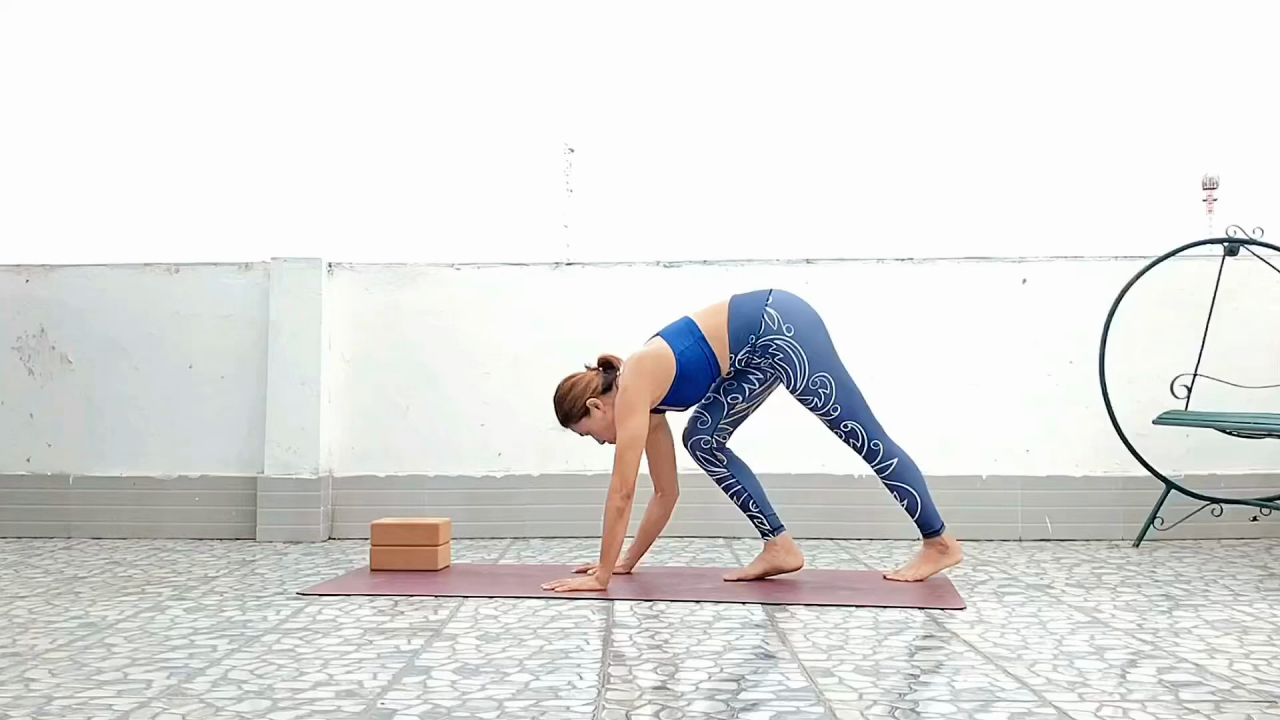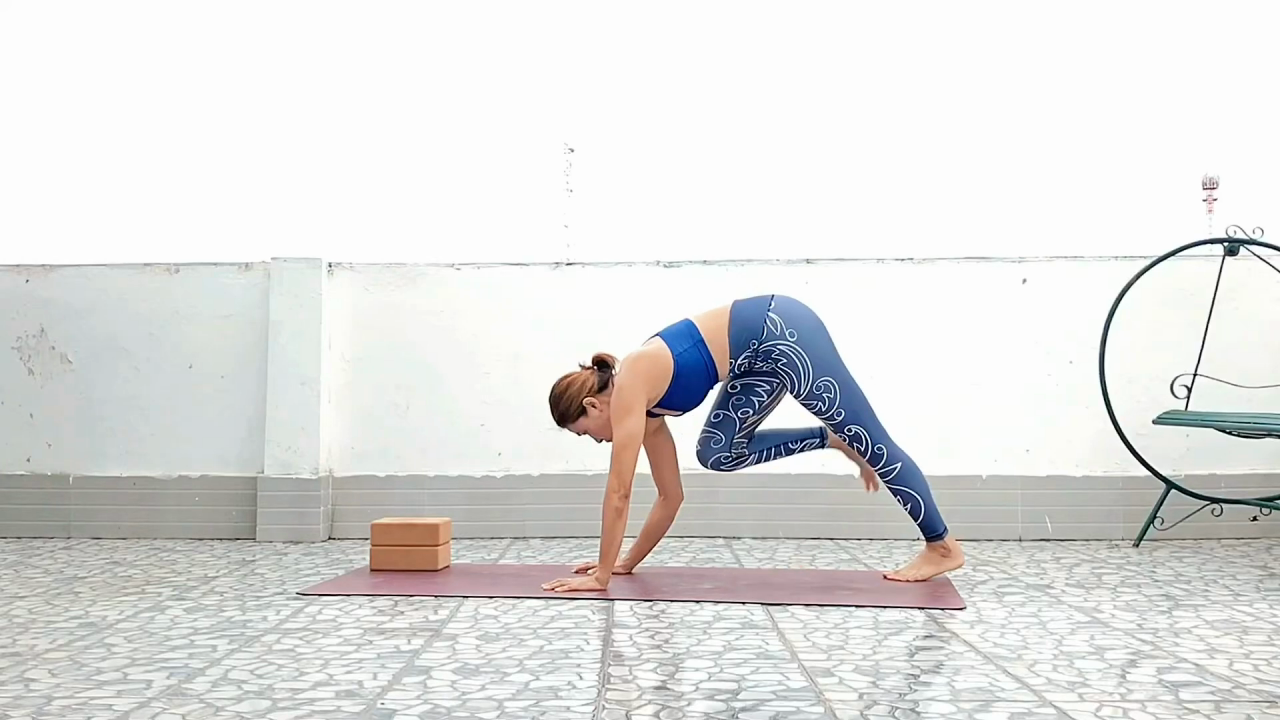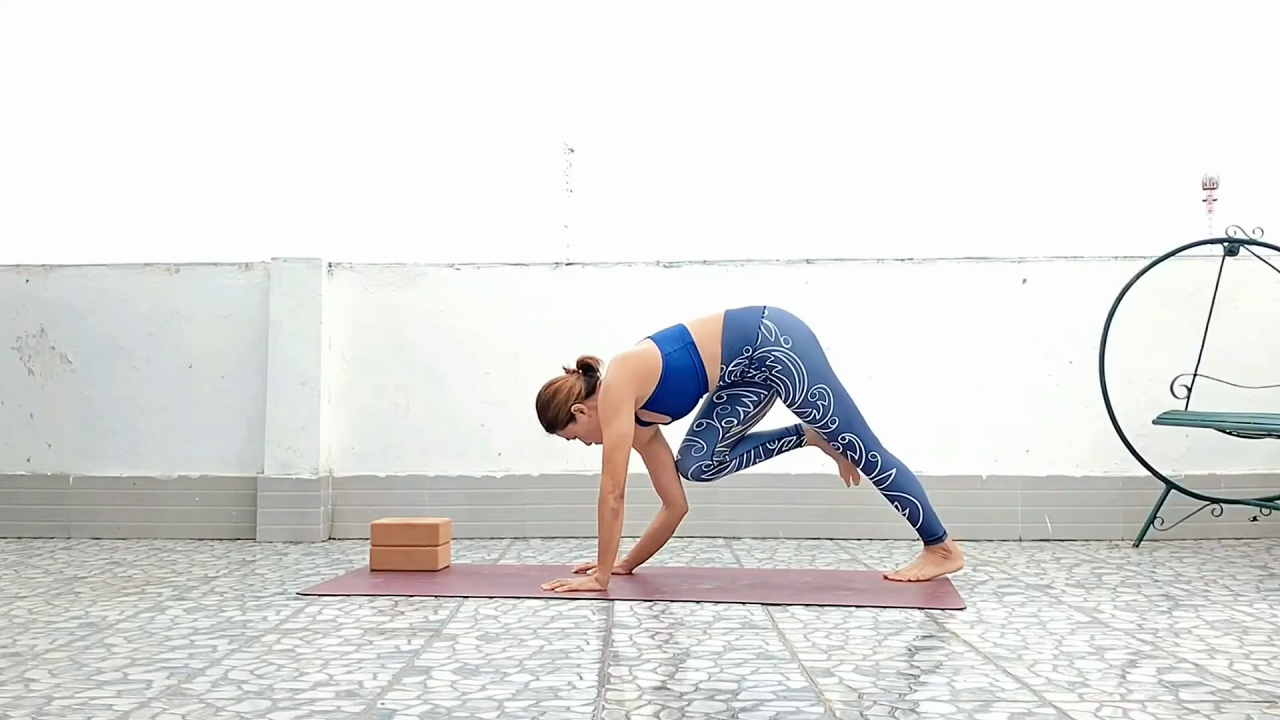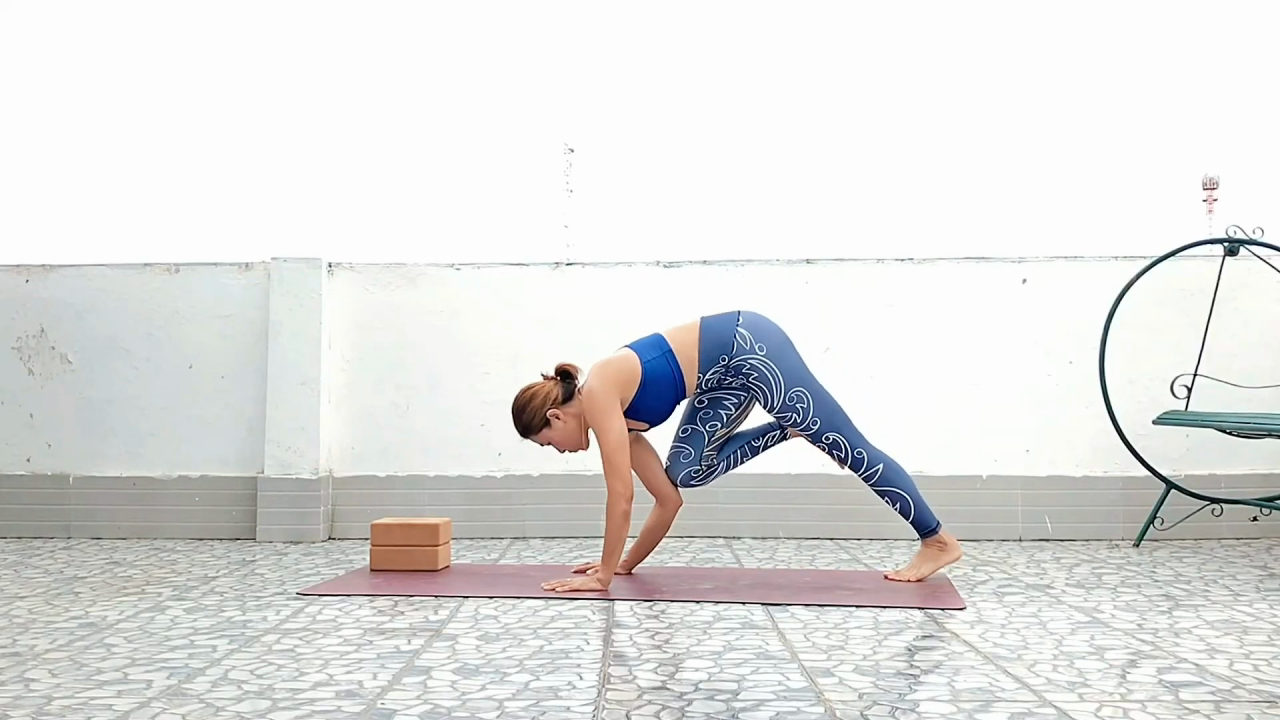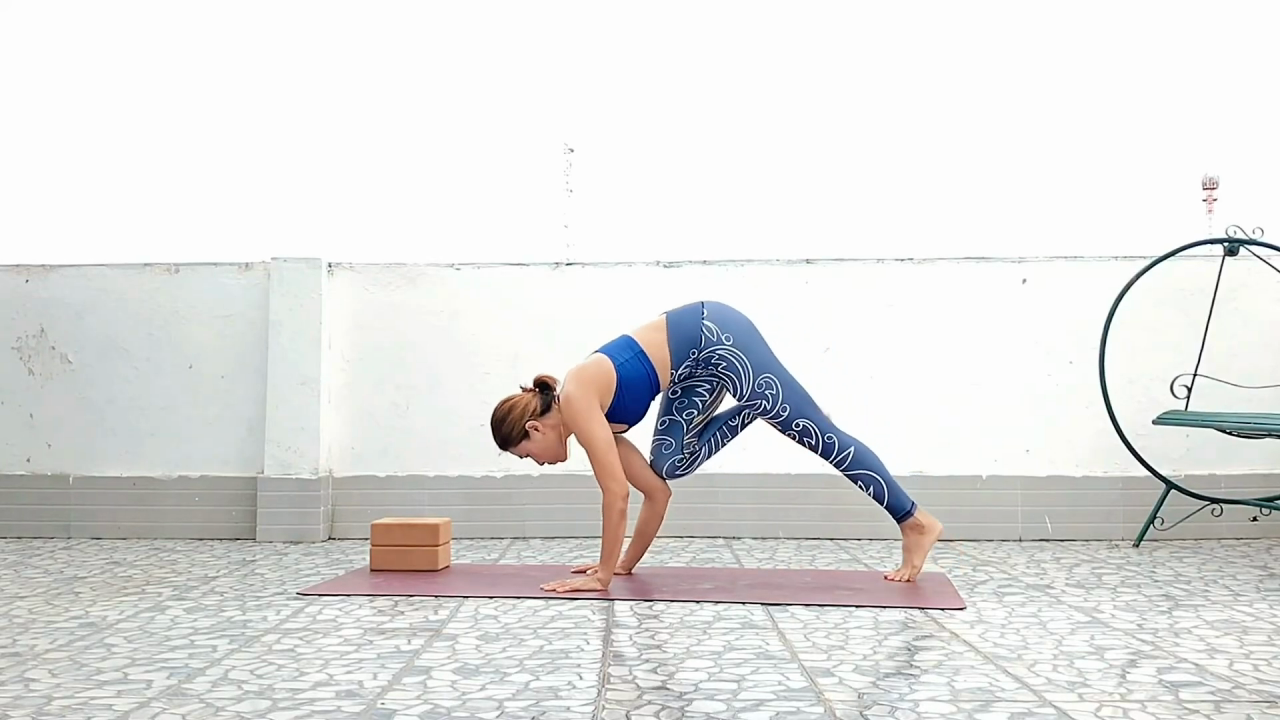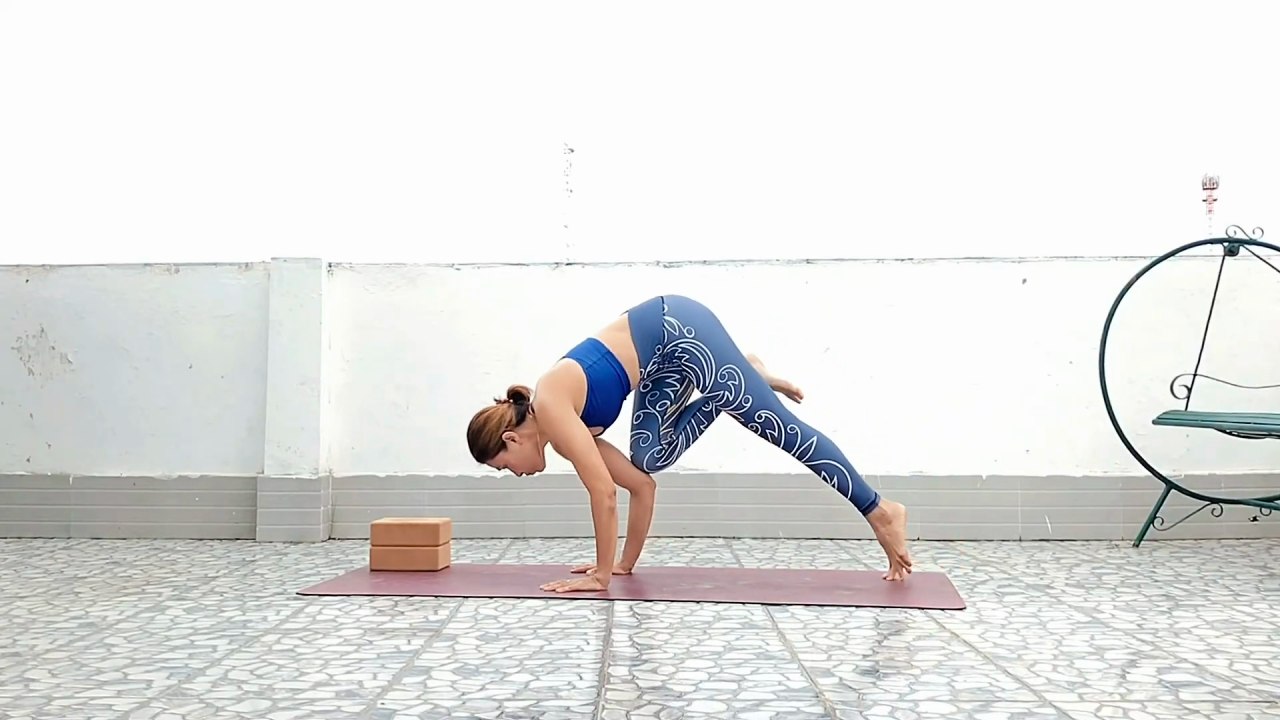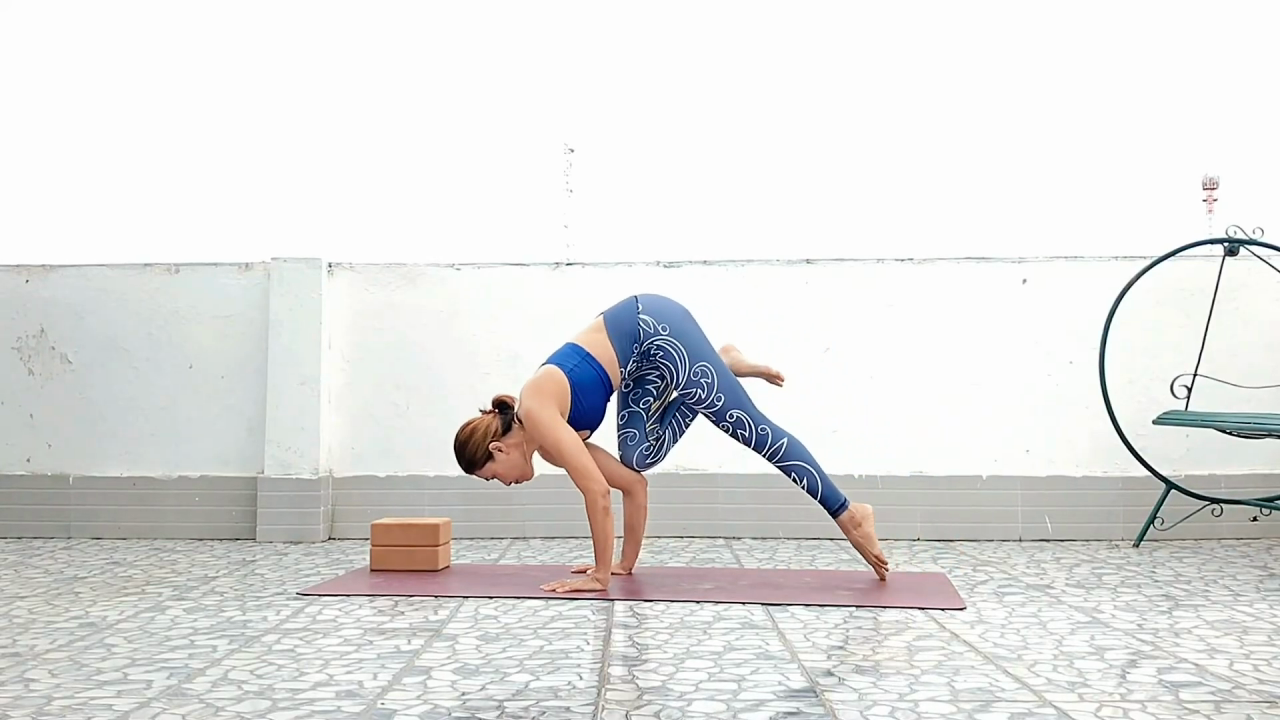
dt=0.4s
person 1, frame 1
left shoulder: (632, 389)
right shoulder: (647, 399)
left elbow: (622, 493)
right elbow: (666, 493)
left wrist: (602, 576)
right wrist: (626, 563)
left hip: (778, 326)
right hip: (761, 341)
left knee: (863, 436)
right knee: (702, 441)
left ankle: (939, 544)
right ankle: (778, 546)
person 1, frame 2
left shoulder: (629, 390)
right shoulder: (645, 407)
left elbow: (619, 493)
right elbow: (670, 497)
left wrist: (601, 575)
right wrist: (627, 562)
left hip: (779, 331)
right hip: (763, 348)
left knee: (871, 441)
right knee: (718, 452)
left ankle: (942, 546)
right ankle: (838, 437)
person 1, frame 3
left shoulder: (616, 388)
right shoulder: (639, 418)
left elbow: (613, 493)
right elbow: (675, 504)
left wrist: (601, 576)
right wrist: (626, 563)
left hip: (769, 340)
right hip: (749, 362)
left knee: (860, 450)
right knee: (698, 464)
left ankle: (941, 548)
right ankle: (809, 436)
person 1, frame 4
left shoulder: (598, 394)
right shoulder: (615, 416)
left elbow: (621, 495)
right elbow: (668, 498)
left wrist: (602, 575)
right wrist: (624, 564)
left hip: (745, 345)
right hip: (727, 367)
left knee: (847, 446)
right knee: (687, 471)
left ankle: (937, 540)
right ankle: (789, 427)
person 1, frame 5
left shoulder: (575, 400)
right shoulder: (593, 418)
left elbow: (616, 493)
right elbow: (657, 489)
left wrist: (603, 575)
right wrist: (625, 563)
left hip: (712, 334)
right hip: (696, 358)
left knee: (816, 433)
right knee: (670, 463)
left ankle: (914, 522)
right ankle: (763, 403)
person 1, frame 6
left shoulder: (549, 406)
right shoulder: (566, 427)
left elbow: (603, 492)
right elbow: (640, 484)
left wrist: (602, 575)
right wrist: (625, 563)
left hip: (676, 328)
right hip: (663, 350)
left knee: (779, 427)
right knee: (649, 460)
left ankle: (880, 512)
right ankle: (745, 378)
person 1, frame 7
left shoulder: (535, 413)
right shoulder: (548, 439)
left elbow: (597, 491)
right elbow: (631, 483)
left wrist: (601, 575)
right wrist: (625, 563)
left hip: (651, 326)
right hip: (642, 348)
left knee: (749, 427)
right knee: (638, 458)
left ankle: (849, 516)
right ankle: (721, 367)
